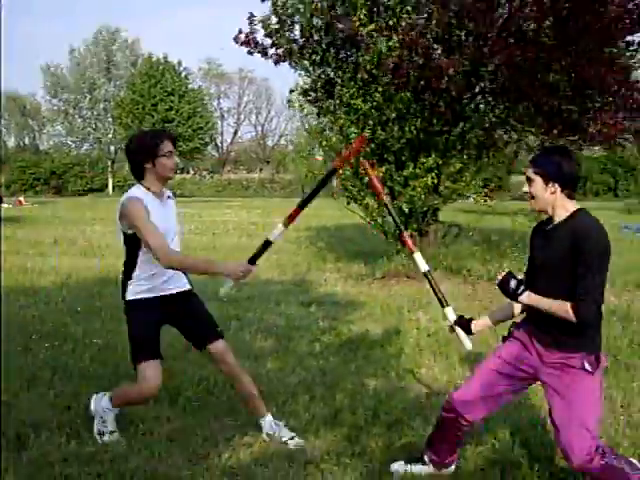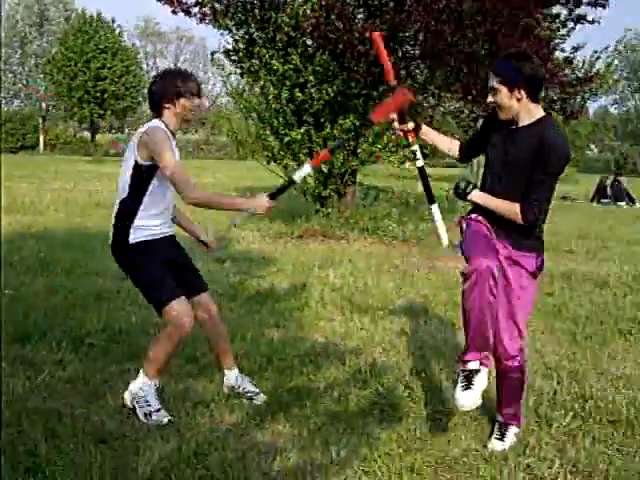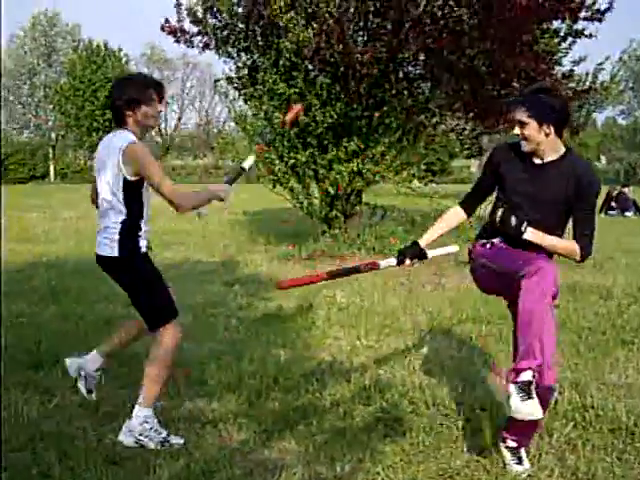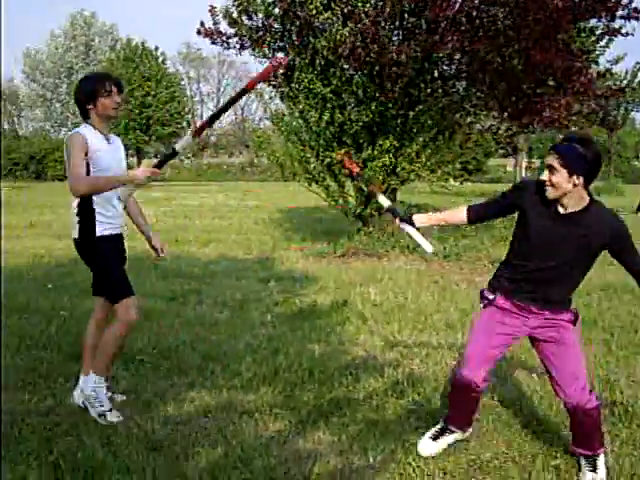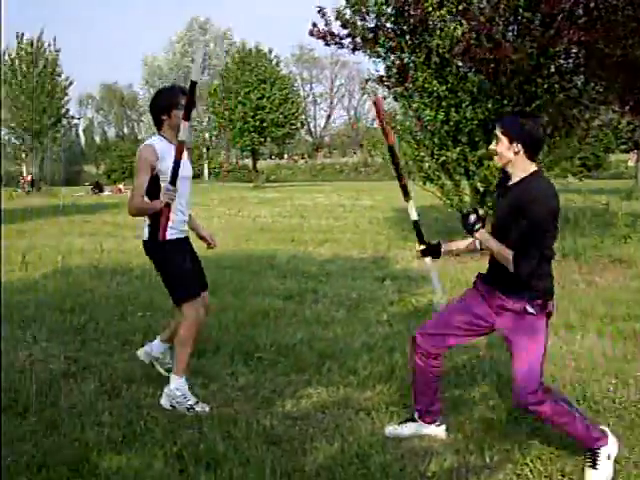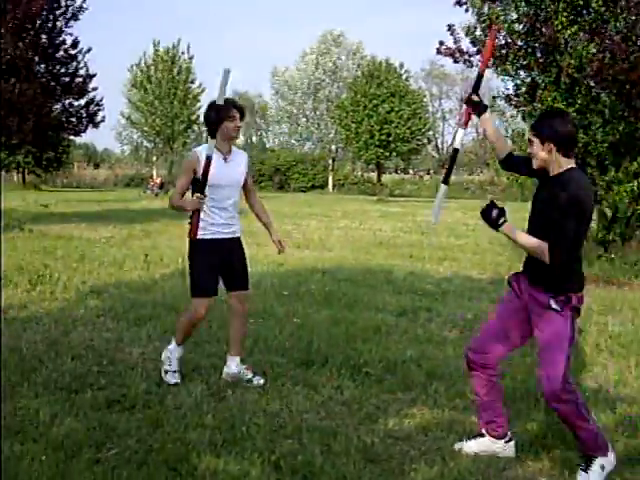
dt=0.5s
person 1, frame 1
left shoulder: (587, 234)
right shoulder: (541, 230)
left elbow: (583, 312)
left wrist: (524, 294)
right wrist: (480, 321)
left hip: (573, 358)
right hip: (527, 340)
left knee: (581, 453)
right knee: (461, 402)
person 1, frame 2
left shoulder: (552, 142)
right shoulder: (497, 121)
left elbow: (530, 215)
right elbow: (465, 151)
left wrist: (476, 195)
right wrist: (420, 130)
left hip: (521, 249)
right hip: (481, 226)
left knee: (510, 349)
right knee: (482, 267)
left ankle: (508, 419)
right ankle: (474, 364)
person 1, frame 3
left shoulder: (580, 174)
right shoulder: (505, 157)
left elbow: (579, 251)
right elbow: (468, 205)
left wrist: (526, 232)
right wrist: (421, 244)
left hip: (536, 274)
right hip: (490, 257)
left knee: (547, 377)
right knee: (540, 271)
left ankle: (515, 439)
right ankle: (522, 375)
person 1, frame 4
left shoulder: (606, 225)
right shoulder: (529, 193)
right elbow: (478, 212)
right wrist: (421, 218)
left hip: (554, 315)
right hip: (504, 302)
left knee: (579, 398)
right knee: (468, 376)
right ankle: (454, 425)
person 1, frame 5
left shoulder: (540, 195)
right shoulder: (507, 184)
left elbow: (518, 263)
left wrist: (479, 231)
right wrist: (444, 247)
left hip: (527, 307)
right hip: (488, 292)
left knee: (529, 394)
right knee: (425, 341)
left ankle: (599, 442)
right ankle: (428, 419)
person 1, frame 6
left shoulder: (573, 191)
right shoulder: (550, 175)
left elbow: (556, 257)
right elbow: (508, 158)
left wrist: (505, 227)
right wrist: (483, 115)
left hip: (557, 300)
right hip: (525, 288)
left knee: (554, 387)
right knee: (479, 357)
right ankle: (497, 435)
person 2, frame 1
left shoulder: (166, 197)
right shoulder: (133, 204)
right elbow: (166, 258)
right wrist: (222, 268)
left hip: (179, 293)
right hip: (143, 301)
left knee: (227, 360)
right knee: (149, 385)
left ankle: (268, 423)
right ankle: (106, 403)
person 2, frame 2
left shoulder: (167, 140)
right shoulder: (153, 136)
right elbow: (190, 194)
left wrist: (192, 229)
right wrist: (246, 204)
left hip: (163, 239)
right hip: (134, 245)
left knee: (208, 310)
right knee: (181, 321)
left ankle: (232, 376)
right ankle: (142, 389)
person 2, frame 3
left shoulder: (107, 143)
right shoulder: (133, 148)
left elbow: (95, 196)
right elbow: (179, 200)
right wrist: (215, 191)
left hip: (111, 248)
right hip: (127, 253)
left knee: (152, 317)
right knee: (169, 334)
left ankle: (89, 363)
right ankle: (141, 424)
person 2, frame 4
left shoulder: (116, 143)
right shoulder: (79, 139)
right elbow: (79, 187)
left wrist: (150, 233)
right wrist: (130, 177)
left hip: (112, 236)
right hip: (94, 237)
left knee: (103, 311)
right knee: (128, 314)
left ankle: (89, 385)
right ankle: (94, 386)
person 2, frame 5
left shoulder: (180, 150)
right shoulder: (150, 150)
right elbow: (134, 204)
left wrist: (198, 230)
right wrist: (153, 205)
left hip: (179, 239)
right hip: (163, 242)
left knee: (197, 304)
right knee: (194, 311)
left ankle: (157, 348)
right ankle: (176, 391)
person 2, frame 6
left shoulder: (243, 158)
right shoulder: (197, 157)
left elbow: (252, 198)
right elbow: (173, 199)
left wrist: (272, 231)
right wrist: (187, 204)
left hip: (232, 240)
right hip: (204, 241)
left knee: (241, 304)
right knee: (200, 309)
left ankle: (235, 366)
right ankle: (173, 352)
